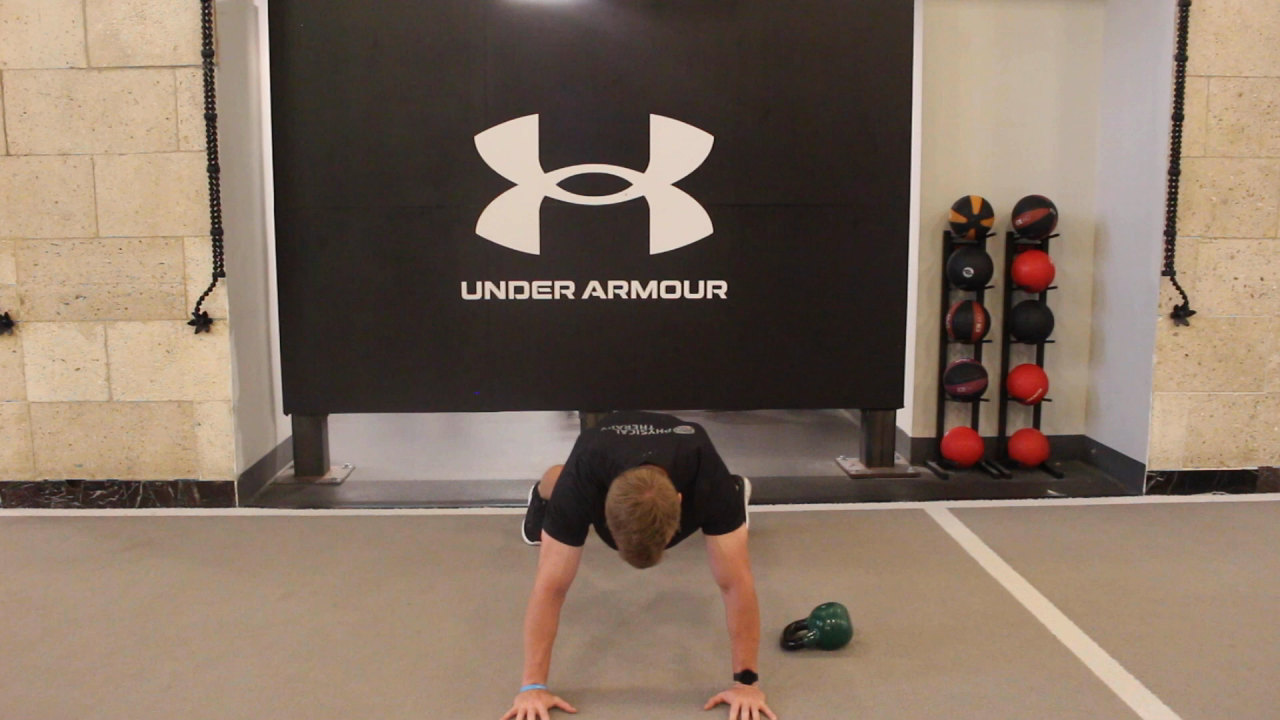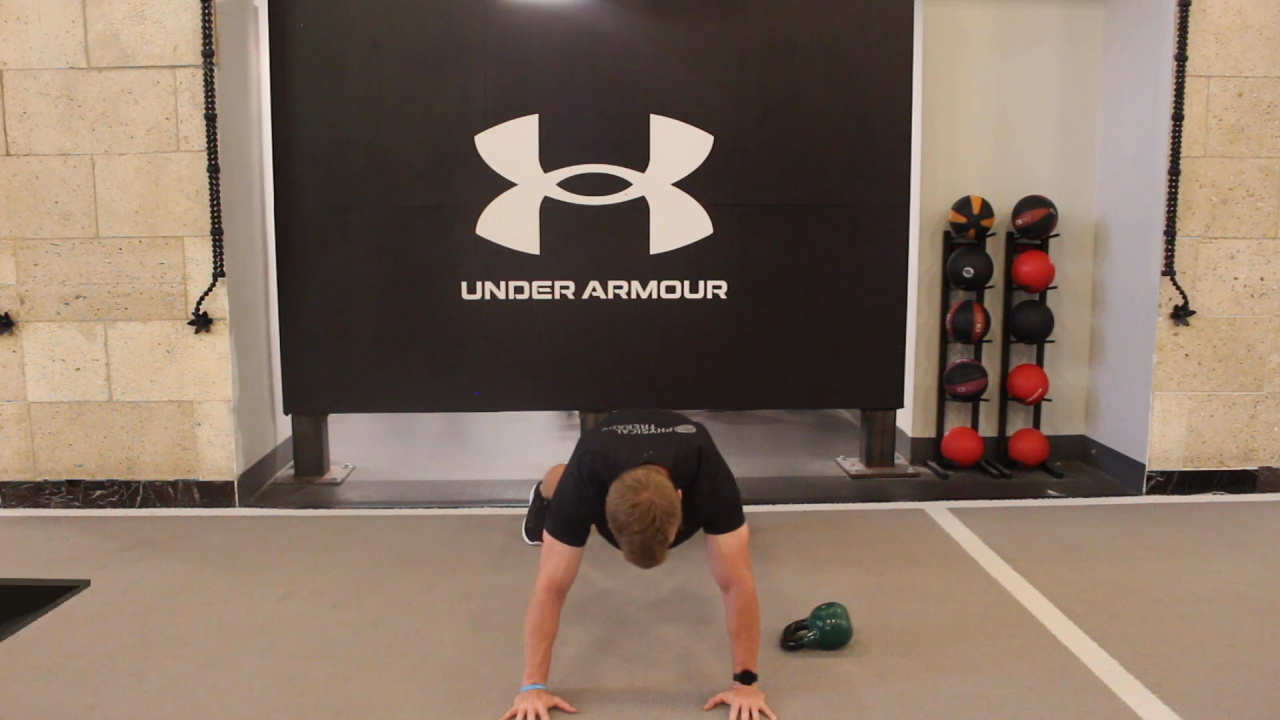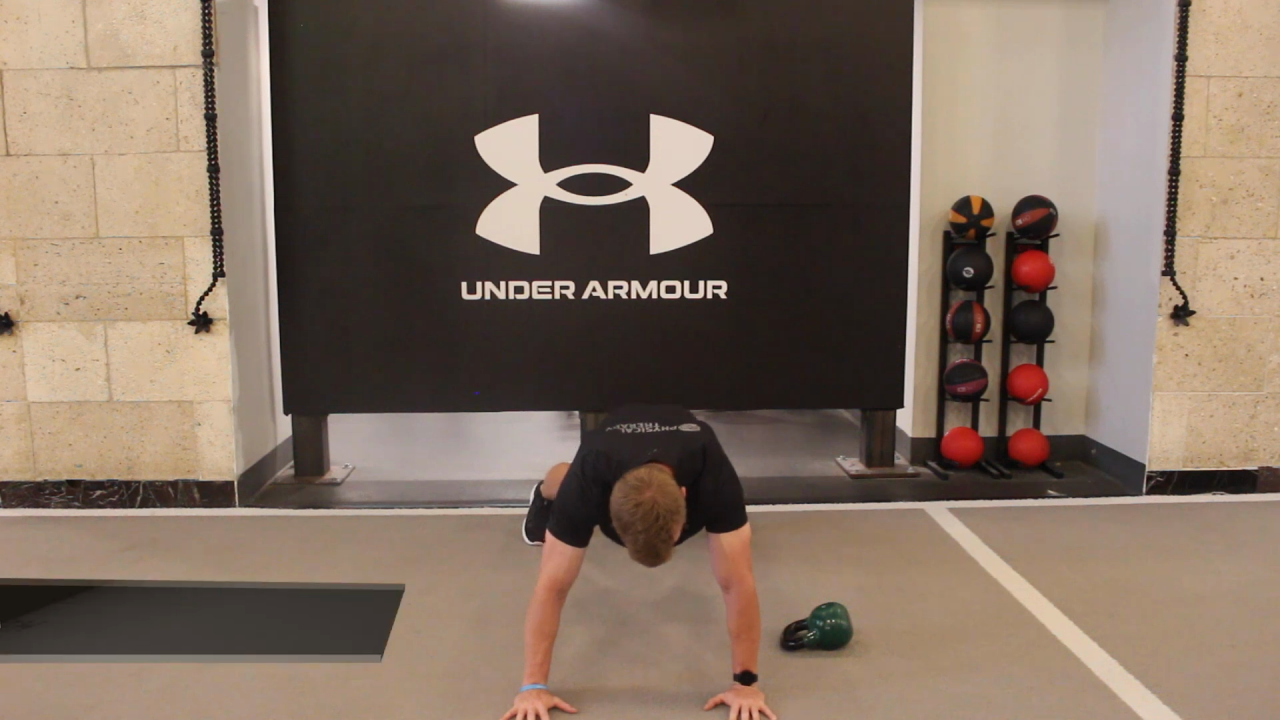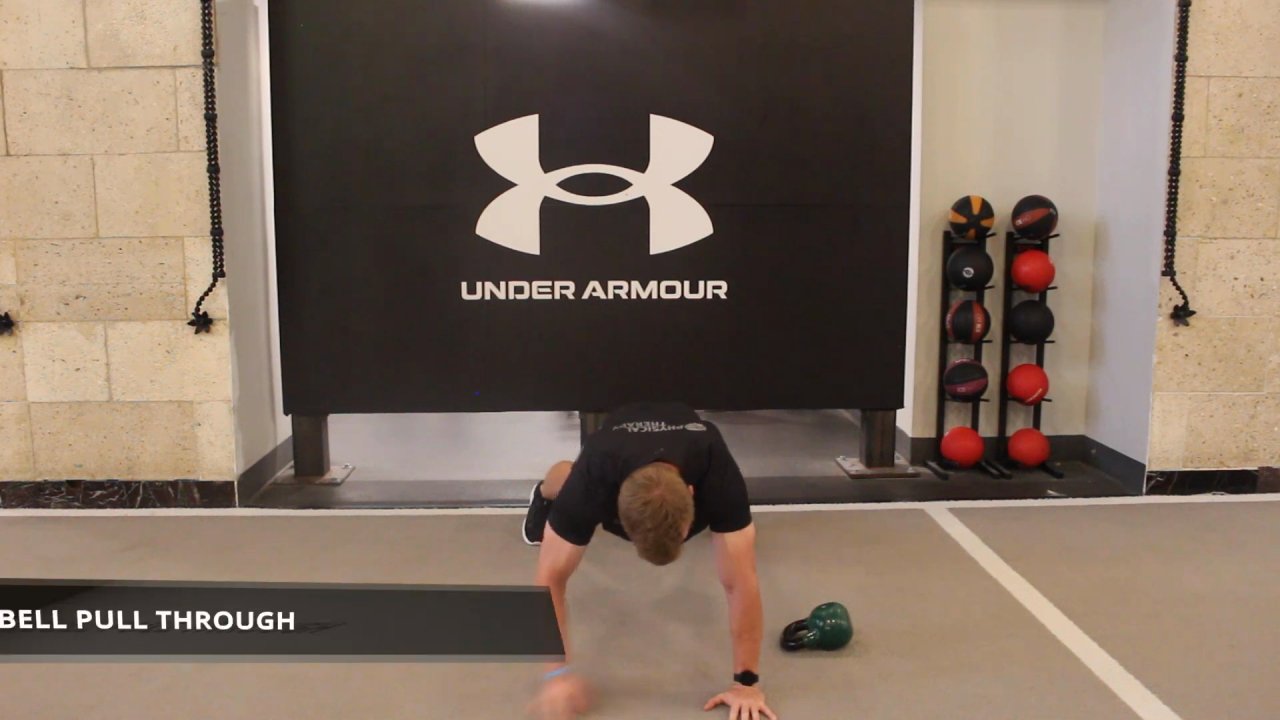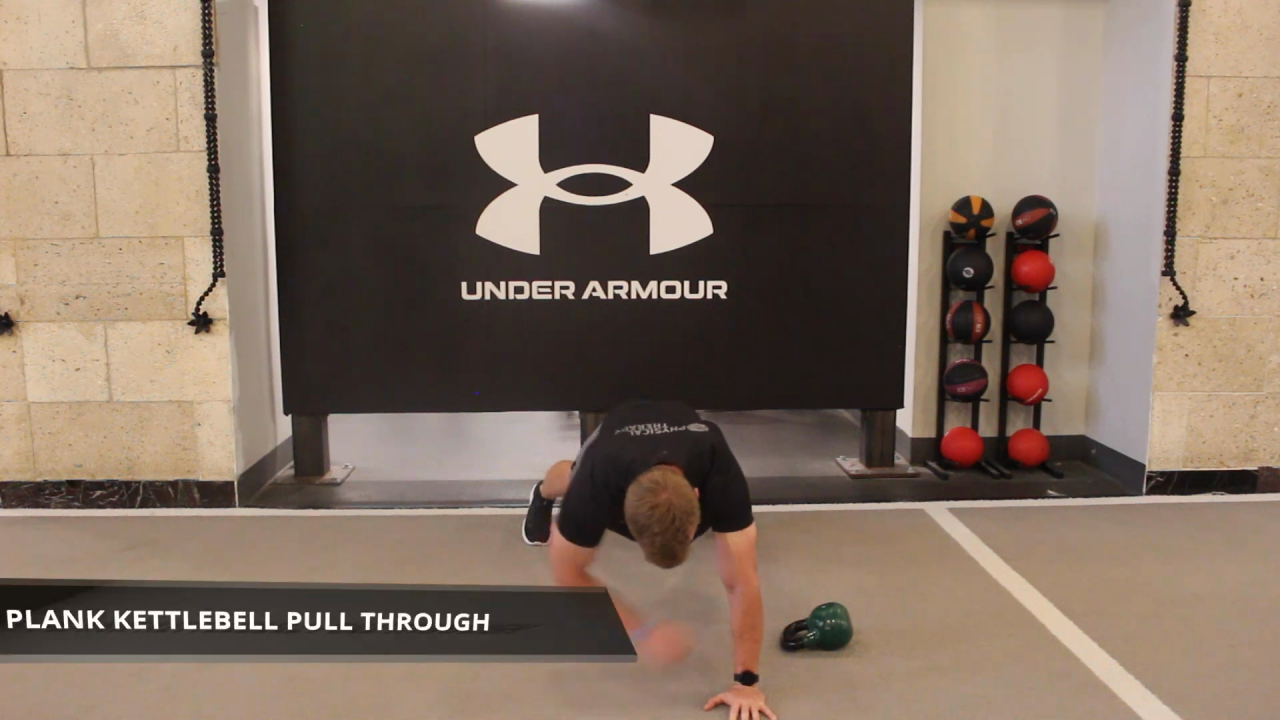
dt=0.1s
person 1, frame 1
left shoulder: (706, 476)
right shoulder: (585, 477)
left elbow: (736, 583)
right elbow: (551, 585)
left wrist: (745, 680)
right wrist: (533, 685)
left hip: (680, 460)
right hip: (607, 458)
right ankle: (543, 491)
person 1, frame 2
left shoulder: (707, 475)
right shoulder: (586, 477)
left elbow: (735, 583)
right elbow: (552, 585)
left wrist: (745, 681)
right wrist: (533, 685)
left hip: (680, 458)
right hip: (609, 455)
right ankle: (544, 492)
person 1, frame 3
left shoulder: (712, 475)
right shoulder: (590, 478)
left elbow: (737, 582)
right elbow: (553, 585)
left wrist: (745, 681)
right wrist: (534, 685)
left hip: (684, 454)
right hip: (610, 453)
right ankle: (546, 492)
person 1, frame 4
left shoulder: (717, 474)
right shoulder: (595, 478)
left elbow: (739, 582)
right elbow: (551, 575)
left wrist: (746, 681)
right wrist: (557, 671)
left hip: (689, 449)
right hip: (617, 449)
right ankle: (545, 492)
person 1, frame 5
left shoulder: (719, 474)
right shoulder: (600, 482)
left elbow: (741, 582)
right elbow: (567, 574)
left wrist: (746, 681)
right wrist: (640, 631)
left hip: (685, 444)
right ankle: (543, 493)
